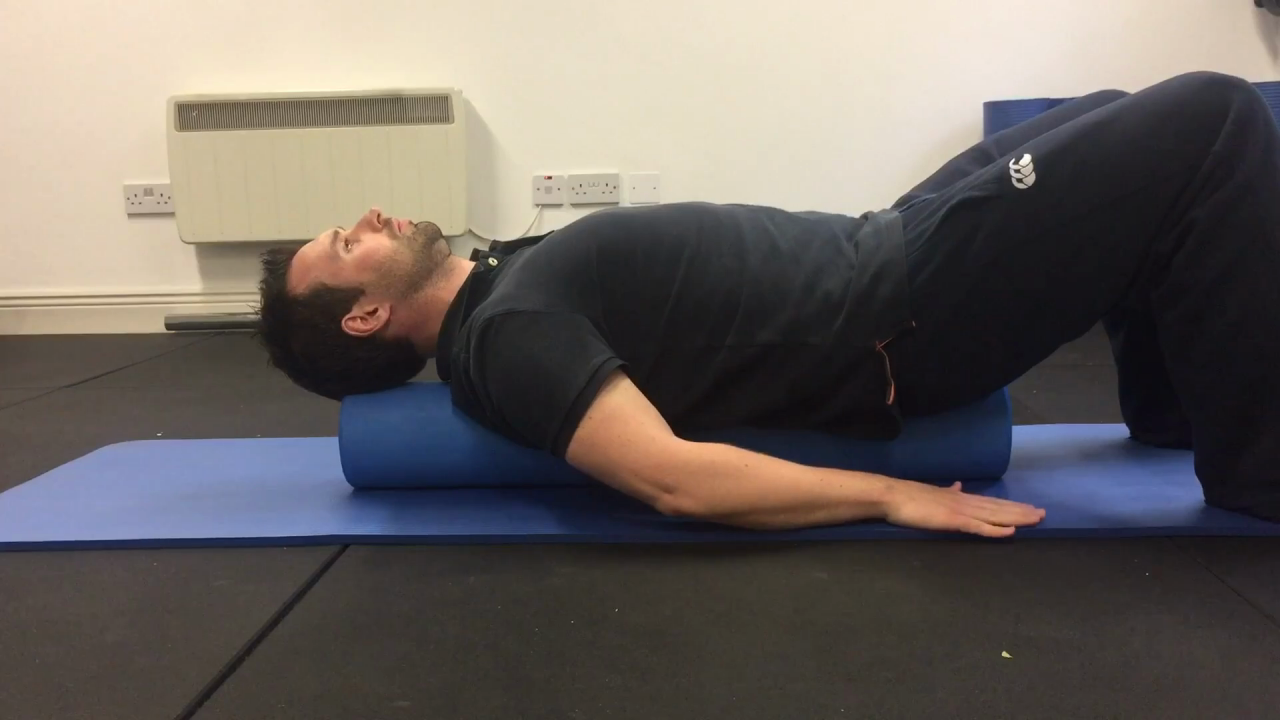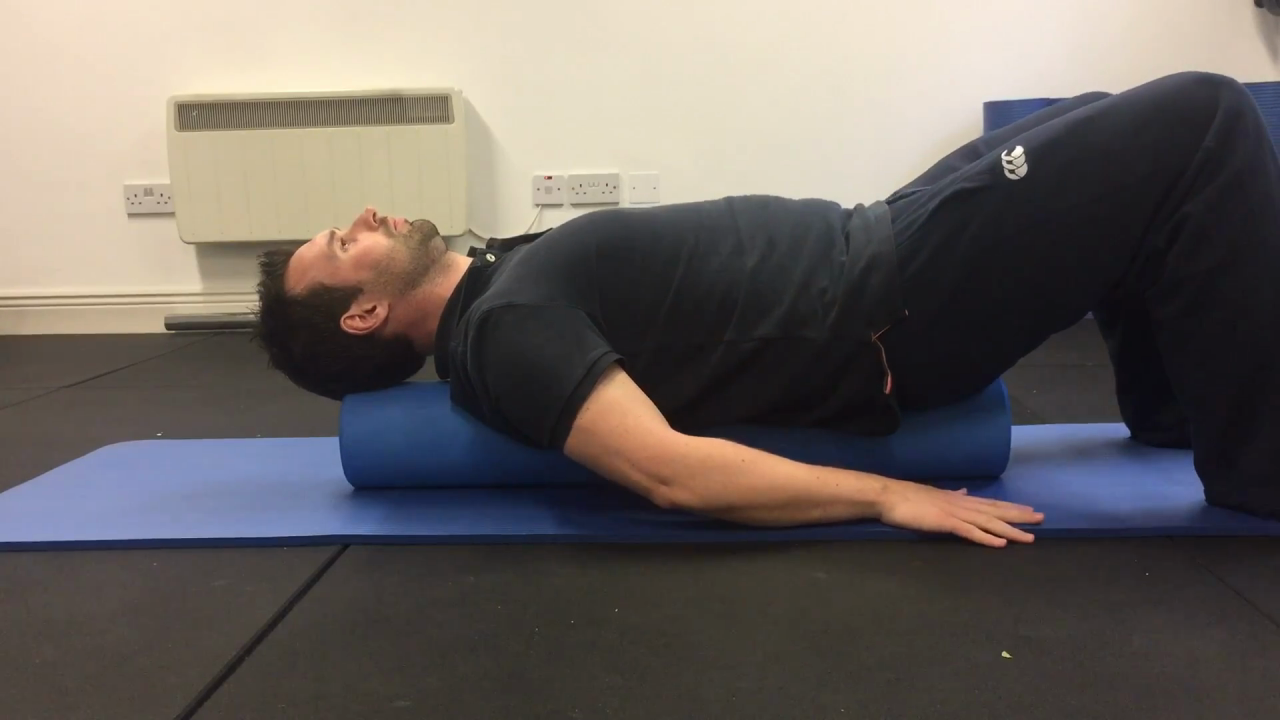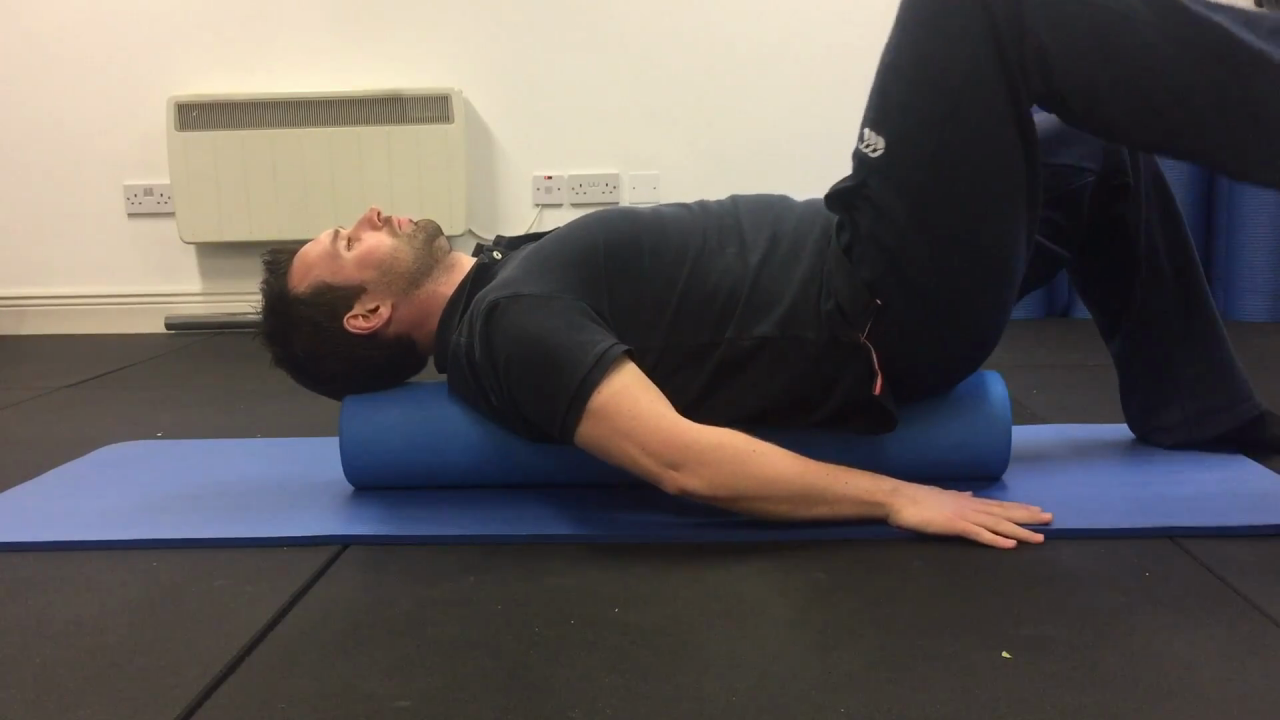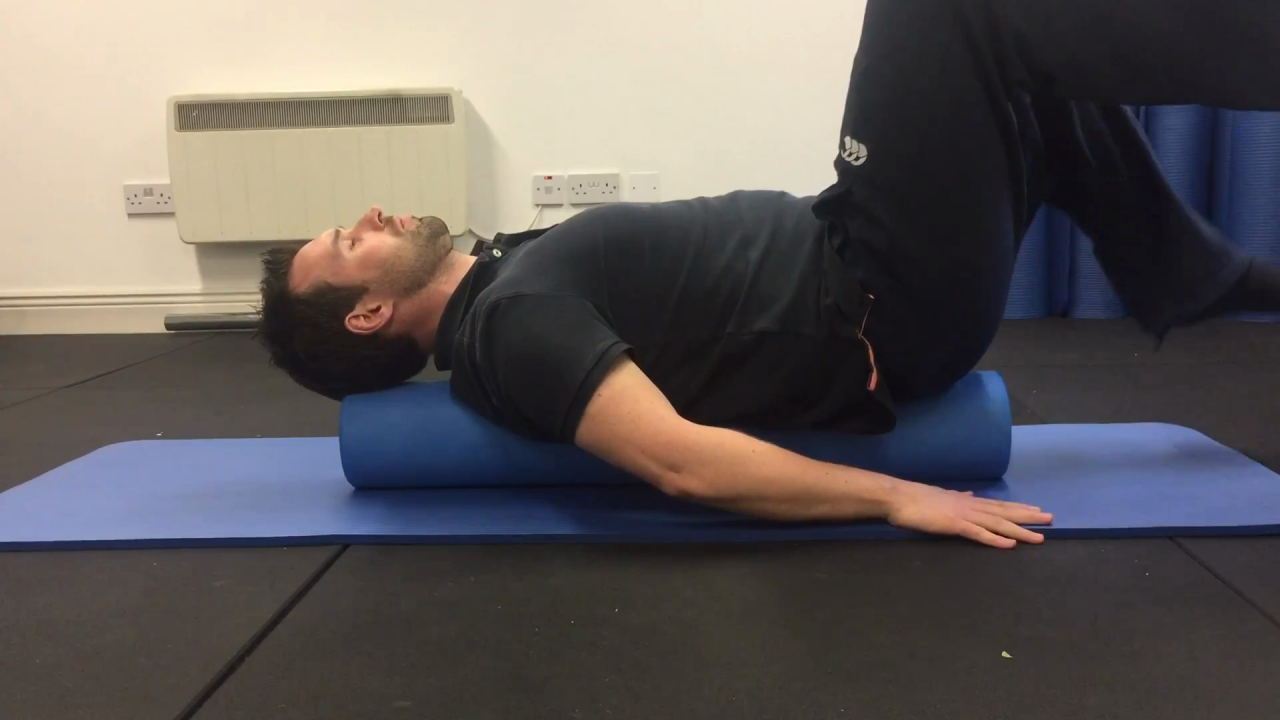
dt=1s
person 1, frame 1
left shoulder: (507, 284)
right shoulder: (510, 337)
right elbow: (675, 478)
right wrist: (894, 496)
left hip: (872, 256)
right hip: (901, 322)
left knee: (1123, 126)
left ankle: (1175, 413)
person 1, frame 2
left shoulder: (506, 287)
right shoulder: (508, 333)
right elbow: (673, 469)
right wrist: (889, 497)
left hip: (868, 250)
right hip: (895, 314)
left knee: (1115, 131)
right knee: (1198, 123)
left ankle: (1179, 413)
person 1, frame 3
left shoulder: (508, 281)
right shoulder: (511, 326)
right elbow: (686, 461)
right wrist: (898, 498)
left hip: (850, 270)
right hip: (882, 312)
left knee: (1093, 152)
left ankle: (1198, 411)
person 1, frame 4
left shoulder: (507, 277)
right shoulder: (514, 325)
right elbow: (683, 462)
right wrist: (895, 496)
left hip: (837, 264)
right hip: (880, 311)
left knee: (1036, 87)
left ankle: (1195, 278)
